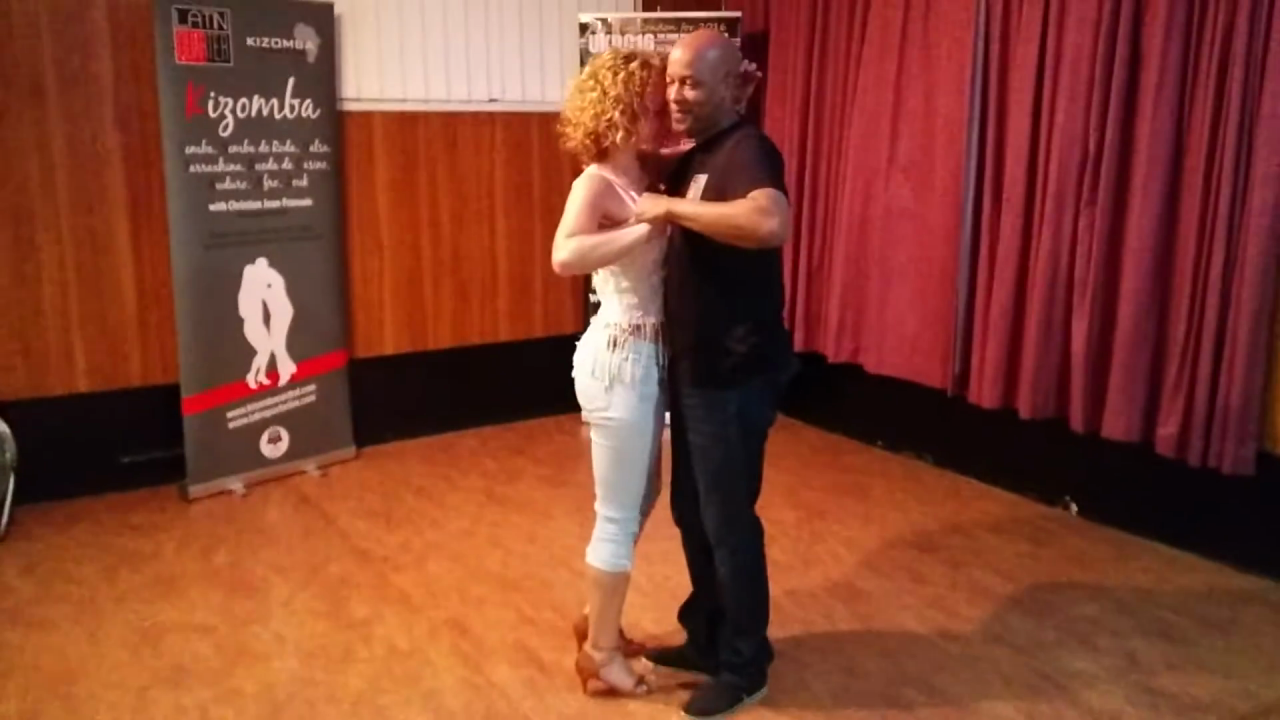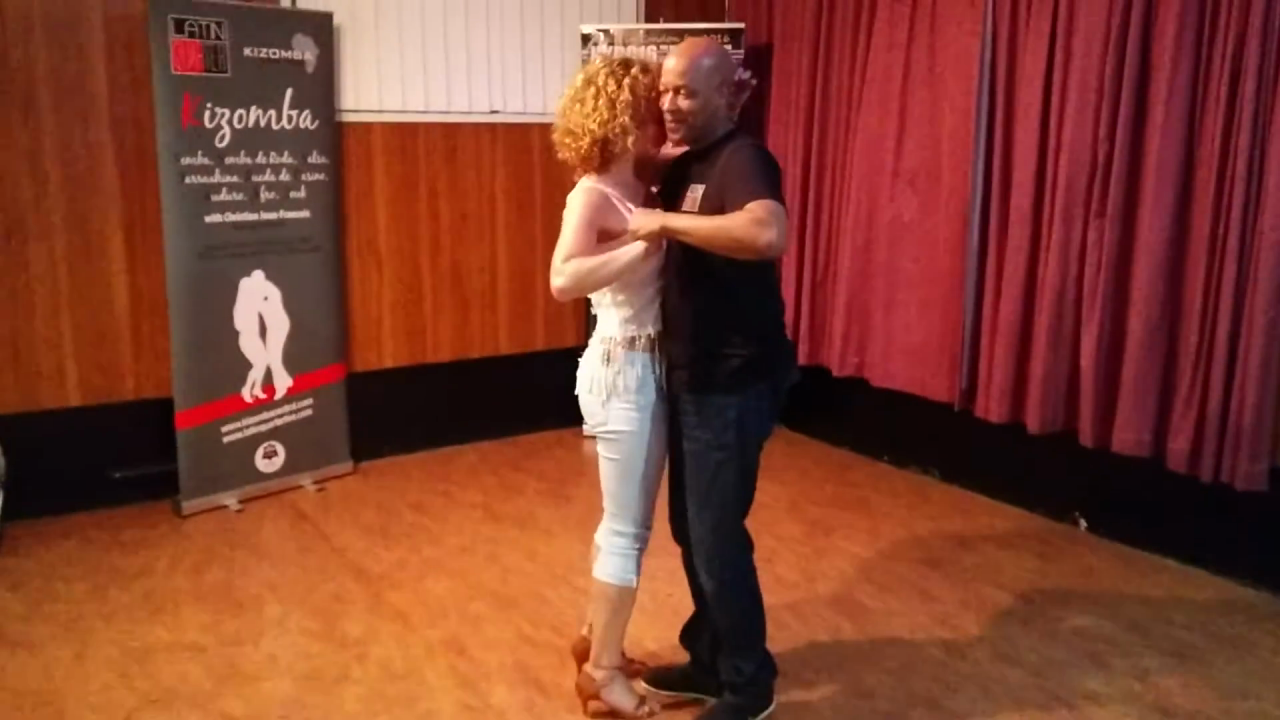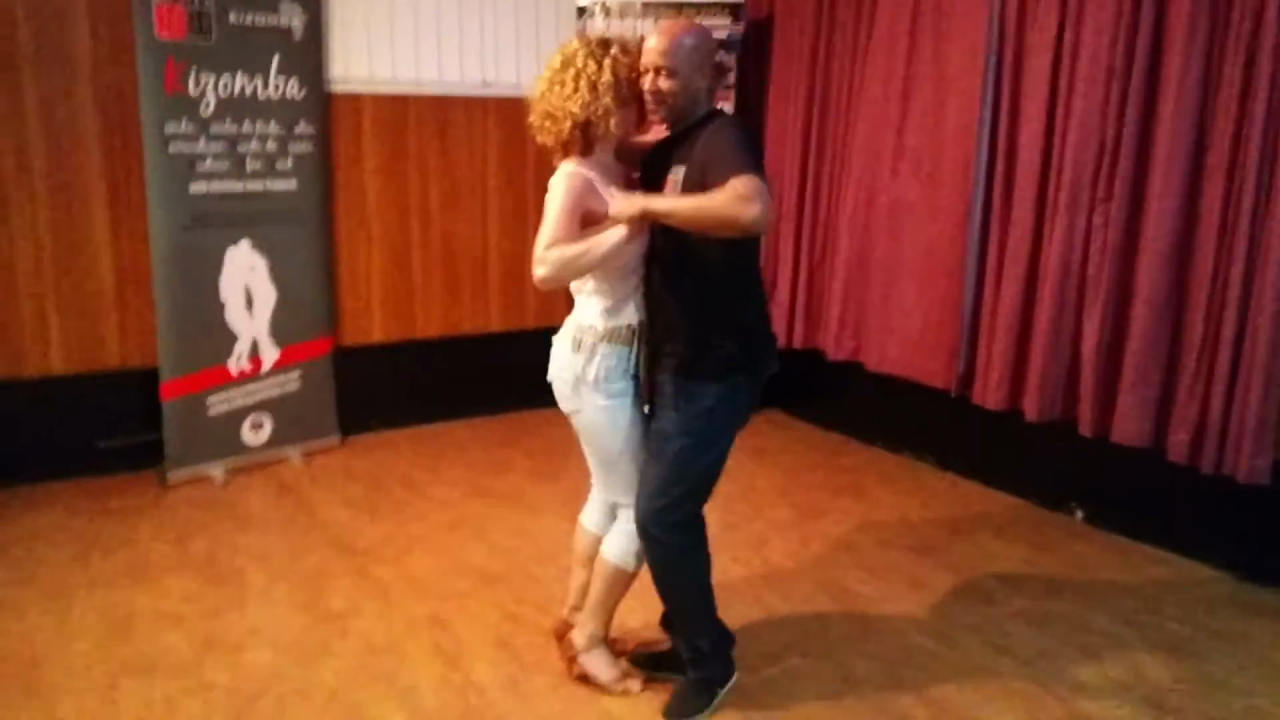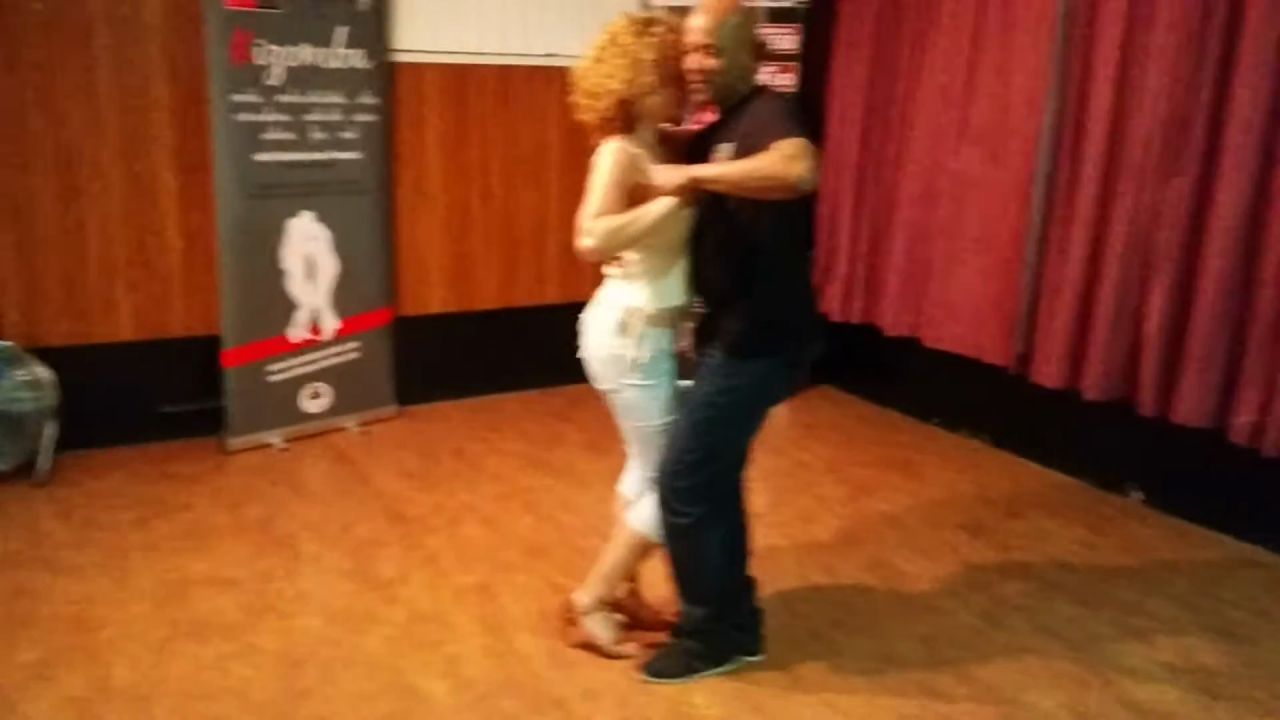
dt=0.3s
person 1, frame 1
left shoulder: (747, 151)
right shoulder: (692, 159)
left elbow: (769, 224)
left wrist: (670, 206)
left hip: (736, 372)
right hip: (695, 365)
left knee: (728, 522)
right knee: (691, 512)
right ankle: (708, 640)
person 1, frame 2
left shoulder: (743, 160)
right shoulder: (684, 168)
left elbow: (766, 234)
left wrist: (666, 222)
left hip: (735, 381)
right hip: (693, 376)
left knee: (717, 537)
right knee: (690, 529)
right ankle: (709, 659)
person 1, frame 3
left shoulder: (721, 141)
right shoulder: (665, 151)
left elbow: (751, 209)
left wrist: (647, 206)
left hip: (716, 363)
right hip: (675, 357)
left knee: (661, 510)
right knee: (672, 508)
left ankle: (710, 658)
right ankle: (691, 643)
person 1, frame 4
left shoulder: (768, 115)
right shoulder: (715, 133)
left elbow: (799, 170)
right elbow: (699, 222)
left wrist: (692, 174)
left hip: (760, 336)
right hip: (730, 331)
left knee: (683, 480)
right knee: (714, 479)
left ankle: (710, 632)
right ankle: (734, 621)
person 2, frame 1
left shoulder: (642, 178)
right shoulder: (596, 184)
right elbow: (565, 256)
right wrist: (648, 226)
left hip: (646, 354)
right hip: (620, 356)
left knee: (638, 500)
right knee: (620, 513)
left ankle: (596, 619)
right ankle: (600, 651)
person 2, frame 2
left shoulder: (638, 187)
right shoulder: (593, 196)
right elbow: (564, 279)
right wrist: (644, 242)
left hip: (646, 365)
right hip: (621, 369)
left knee: (627, 517)
right knee: (628, 528)
left ankle: (594, 637)
person 2, frame 3
left shoulder: (617, 171)
right shoulder: (576, 179)
right elbow: (545, 268)
right wrist: (627, 227)
left hip: (615, 352)
right hip: (596, 357)
left knee: (611, 495)
right knee: (642, 507)
left ankle: (576, 616)
right ankle: (588, 638)
person 2, frame 4
left shoulder: (658, 149)
right shoulder: (620, 155)
right elbow: (591, 239)
right wrist: (675, 198)
left hip: (642, 328)
right hip: (631, 335)
left knee: (648, 467)
left ankle: (618, 588)
right ankle: (589, 602)
